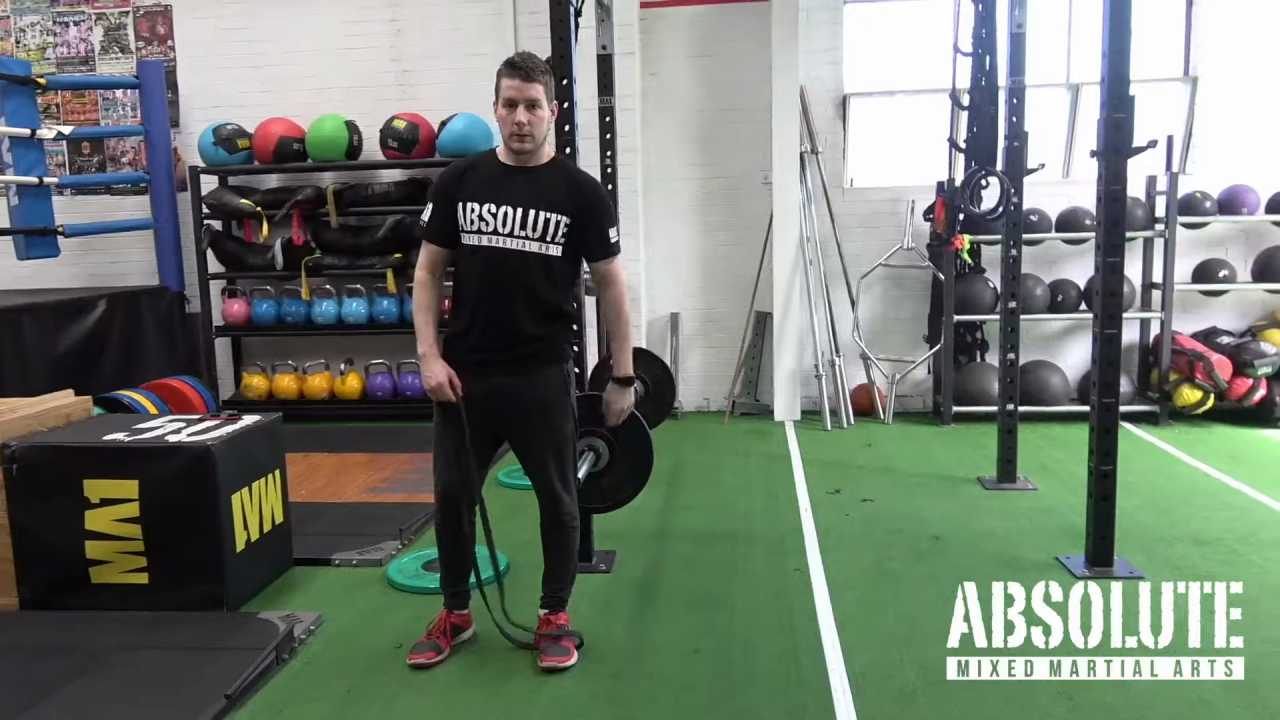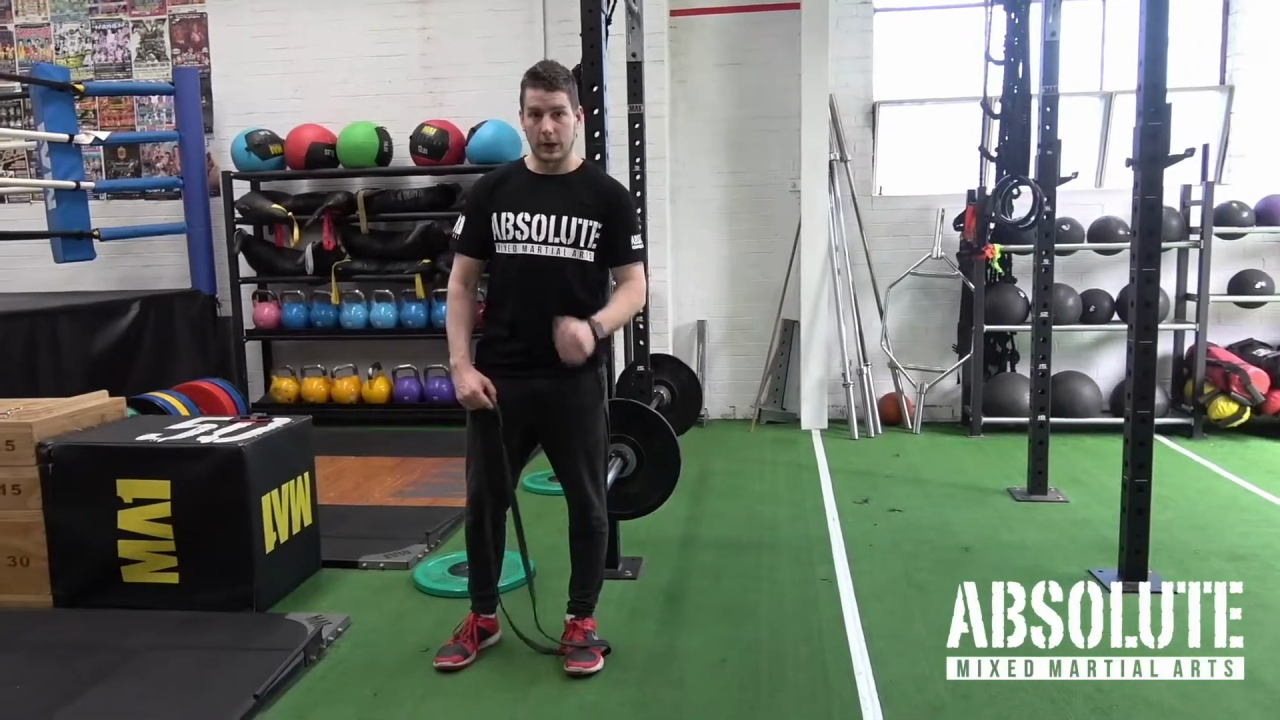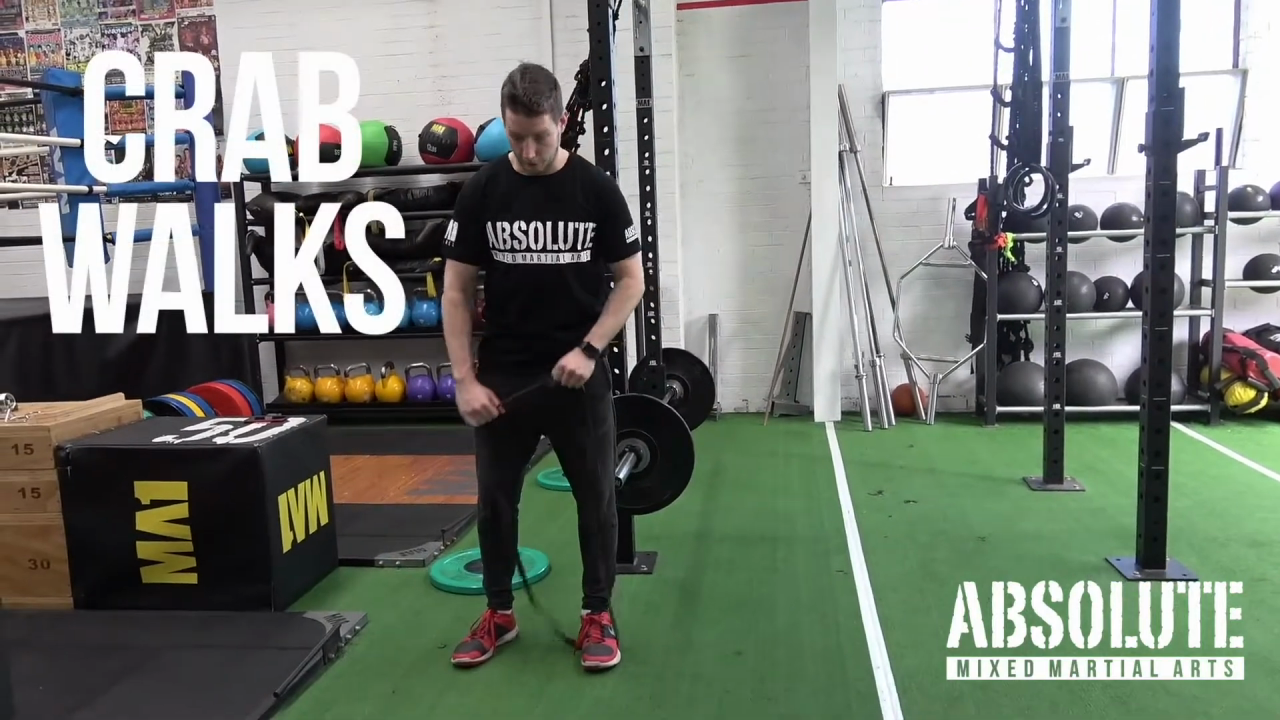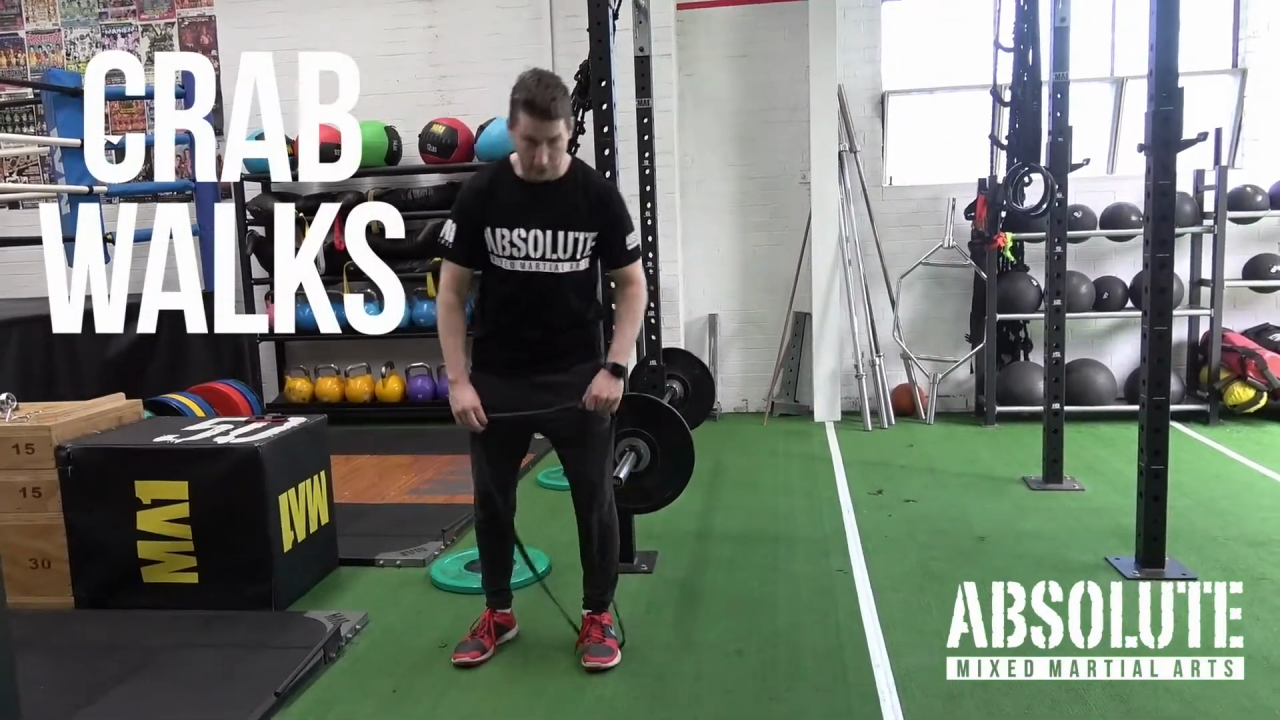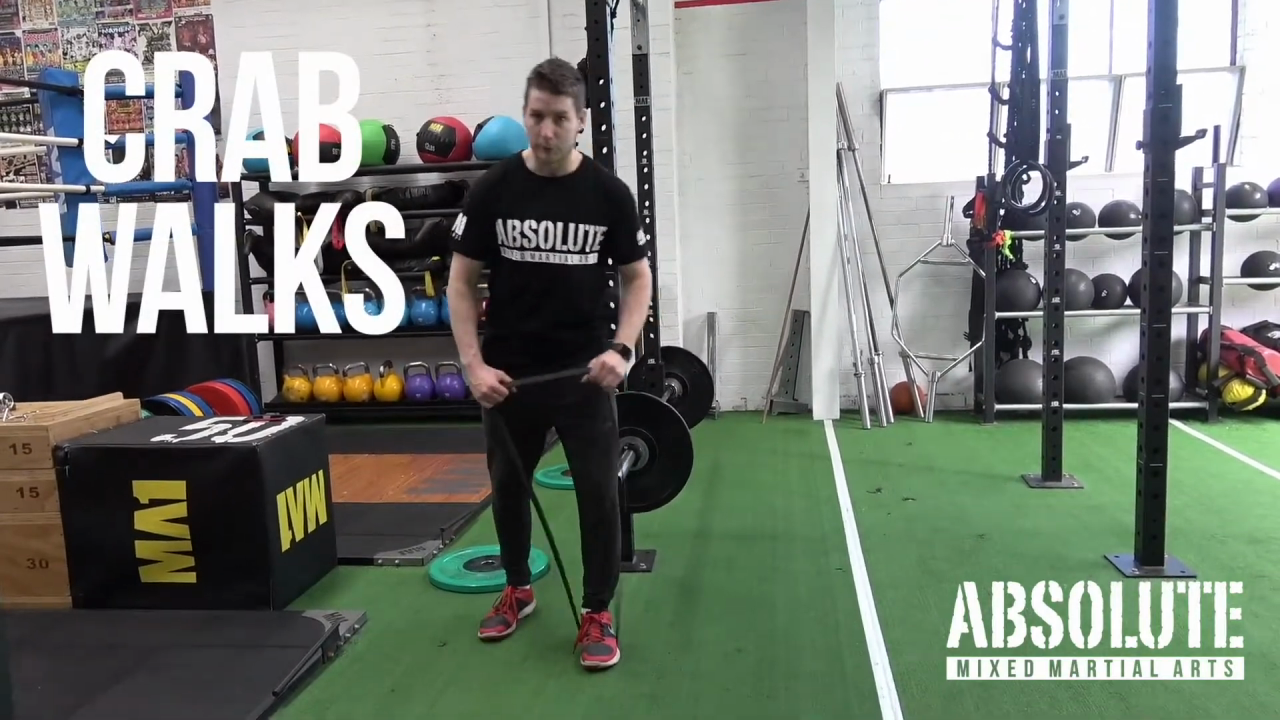
dt=1s
person 1, frame 1
left shoulder: (579, 191)
right shoulder: (459, 180)
left elbow: (610, 283)
right elbow: (428, 271)
left wrist: (622, 376)
right wrist: (429, 355)
left hip: (543, 377)
right hip: (467, 375)
left knee: (557, 500)
right knee: (452, 497)
left ankle: (554, 615)
right ankle: (455, 615)
person 1, frame 2
left shoulder: (607, 195)
right shoulder: (491, 190)
left elbow: (633, 284)
right elbow: (462, 281)
left wrist: (595, 329)
right wrist: (461, 364)
left hip: (575, 382)
right hip: (498, 379)
left knee: (586, 504)
right knee: (484, 500)
left ankle: (581, 620)
right ankle: (482, 618)
person 1, frame 3
left shoulder: (596, 189)
right shoulder: (481, 192)
left elbow: (630, 278)
right elbow: (456, 289)
left wrist: (589, 348)
right wrist: (464, 378)
left hip: (578, 375)
right hip: (501, 379)
left knee: (595, 500)
right knee: (495, 499)
left ankle: (597, 615)
right ankle: (499, 614)
person 1, frame 4
left shoulder: (598, 195)
right shoulder: (481, 194)
left elbow: (631, 284)
right elbow: (452, 290)
left wrist: (615, 368)
right wrist: (458, 379)
left hip: (577, 376)
right hip: (498, 377)
left knee: (594, 498)
right knee: (492, 499)
left ankle: (598, 615)
right ankle: (498, 613)
person 1, frame 5
left shoulder: (608, 193)
right shoulder: (492, 189)
left elbow: (637, 277)
right elbow: (461, 282)
left wrist: (621, 348)
right wrist: (473, 363)
left hip: (583, 373)
right hip: (509, 373)
left knee: (598, 493)
right knee: (509, 487)
left ankle: (597, 613)
right ankle: (518, 588)
